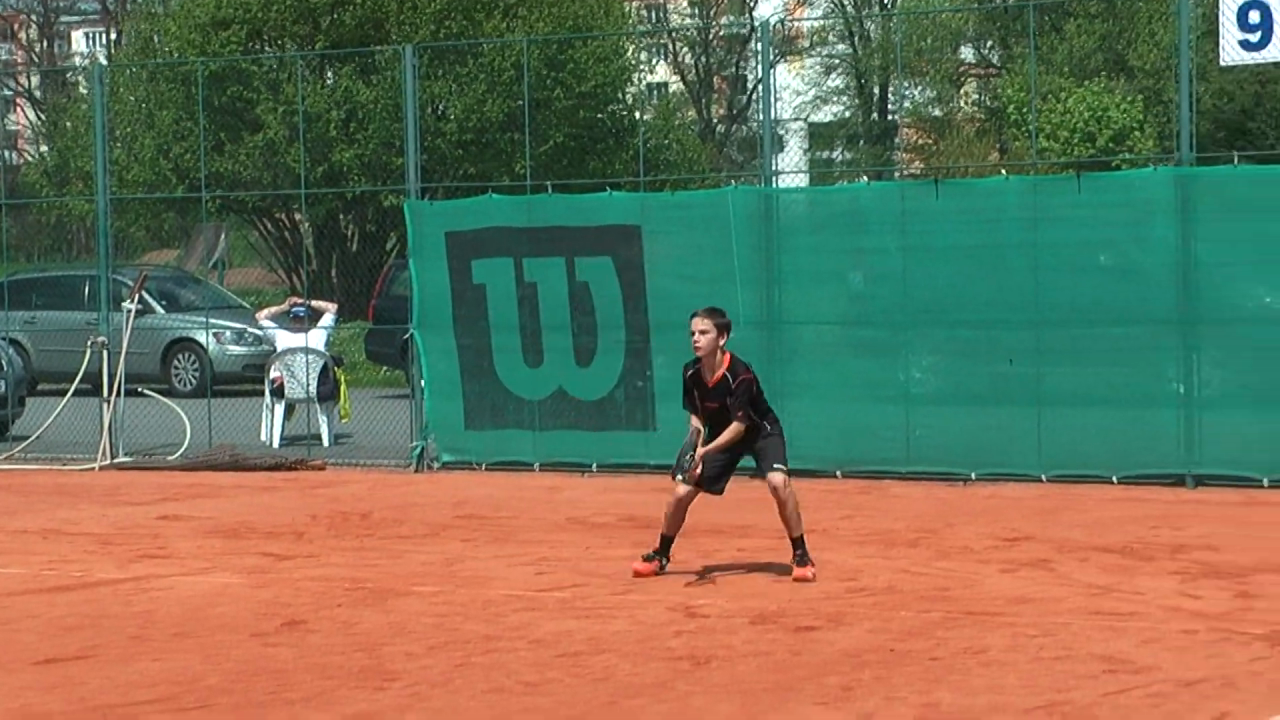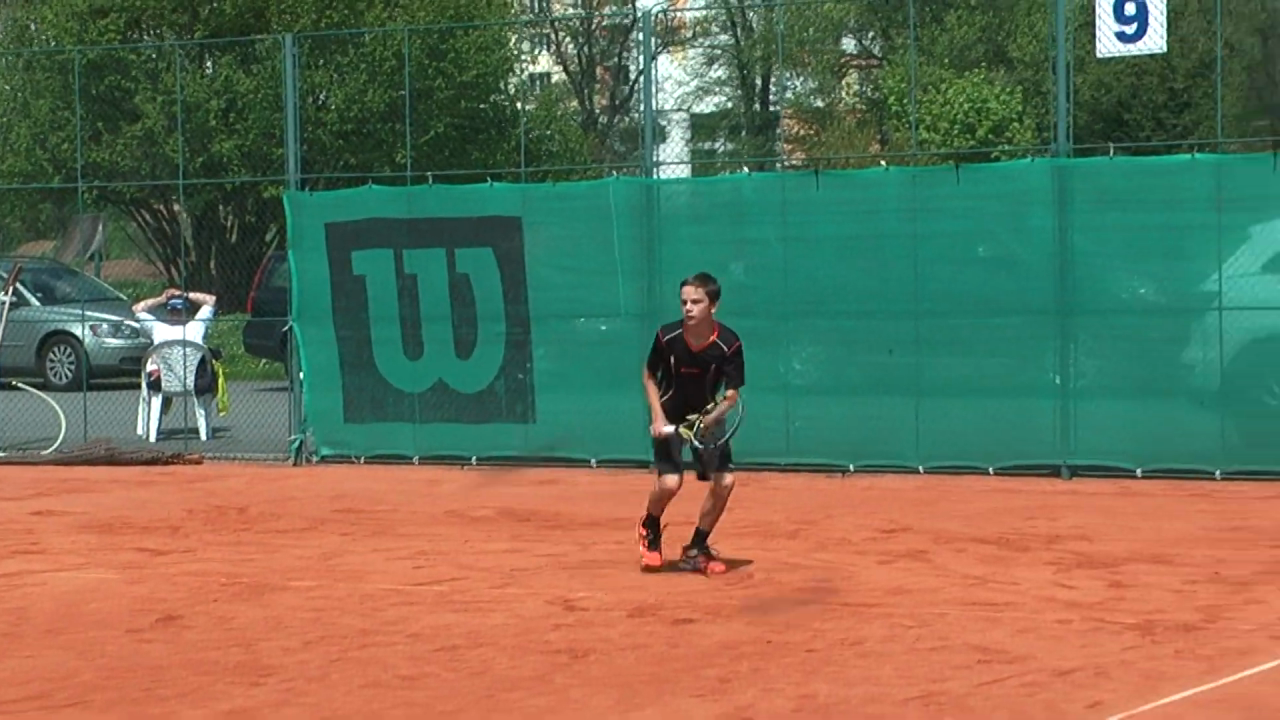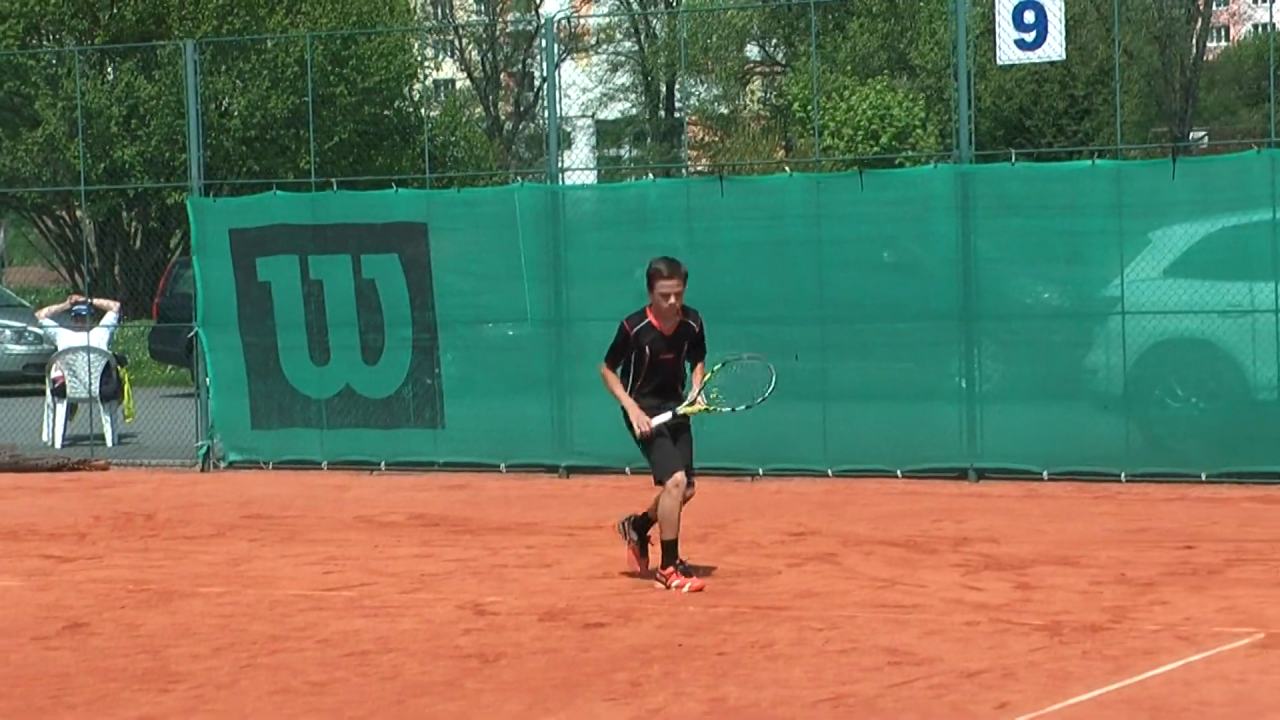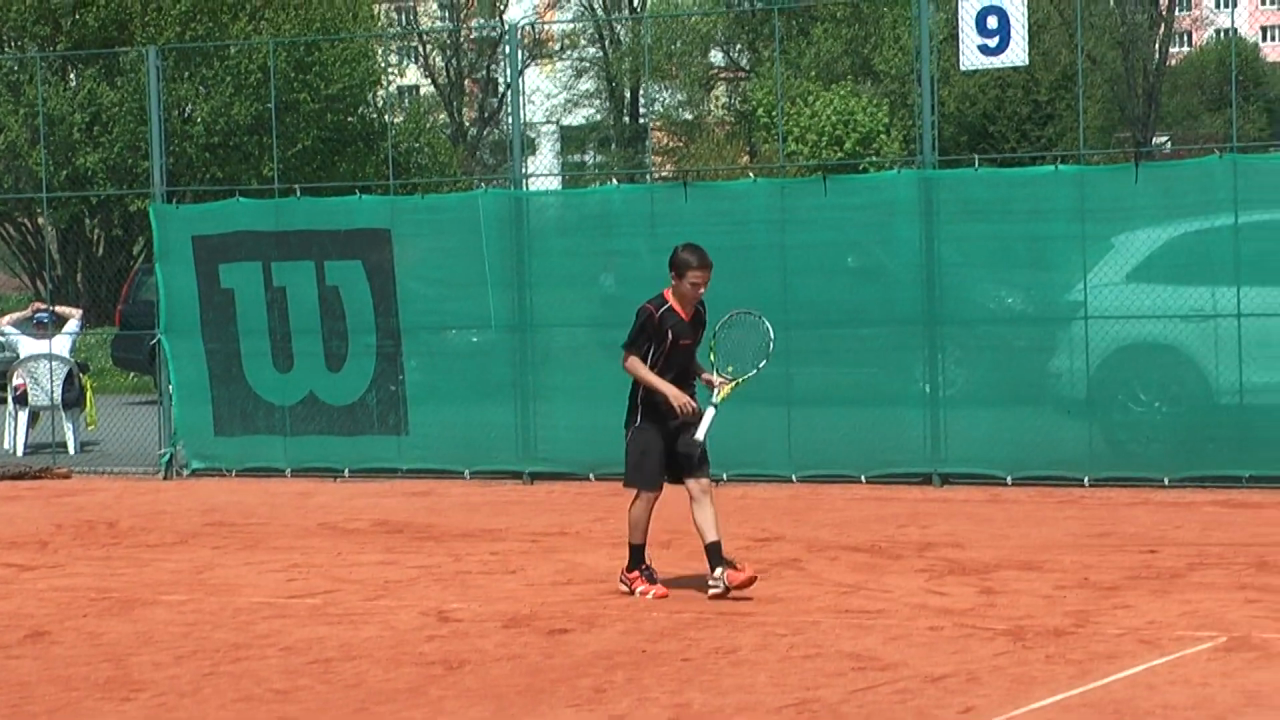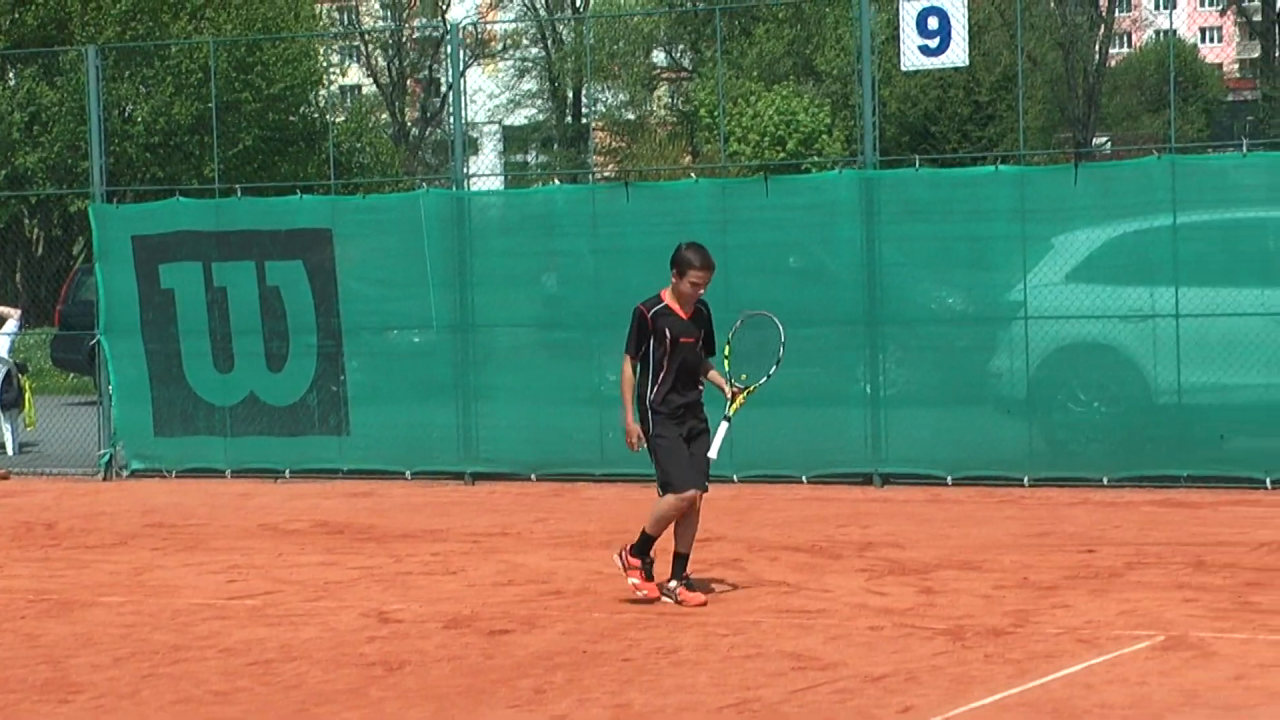
dt=0.3s
person 1, frame 1
left shoulder: (741, 374)
right shoulder: (692, 372)
left elbow: (740, 424)
right elbow: (694, 414)
left wrist: (707, 451)
right wrist: (697, 445)
left hip: (761, 432)
right hip: (716, 434)
left knee: (778, 481)
right knee: (682, 493)
left ankle: (800, 554)
right ankle: (660, 554)
person 1, frame 2
left shoulder: (728, 343)
right shoulder: (666, 337)
left elbow: (732, 392)
right elbow: (649, 376)
left wrist: (715, 415)
right wrist: (656, 416)
left hip: (705, 416)
right hip: (670, 416)
left knee: (723, 481)
right knee: (669, 482)
left ankle: (696, 548)
right ankle: (650, 527)
person 1, frame 3
left shoulder: (692, 322)
right shoulder: (633, 327)
right elbow: (607, 370)
left wrist: (696, 392)
right wrist: (631, 408)
left hip: (675, 410)
right hip: (645, 413)
left knee: (685, 490)
right knee: (675, 481)
left ankle: (636, 528)
right ankle: (670, 566)
person 1, frame 4
left shoulder: (698, 311)
right shoulder: (653, 312)
right elbow: (630, 360)
left wrist: (705, 376)
right wrist: (669, 390)
left hip: (686, 413)
right hip: (649, 413)
left knee: (701, 487)
right knee: (648, 492)
left ankle: (718, 571)
right ankle: (634, 571)
person 1, frame 5
left shoulder: (702, 312)
right shoulder: (649, 312)
right elbow: (630, 363)
left wrist: (723, 384)
right wrist: (629, 416)
left hip: (693, 415)
right hip: (659, 416)
left knee: (696, 497)
right knee: (683, 494)
left ankle: (677, 579)
right ankle: (636, 555)
